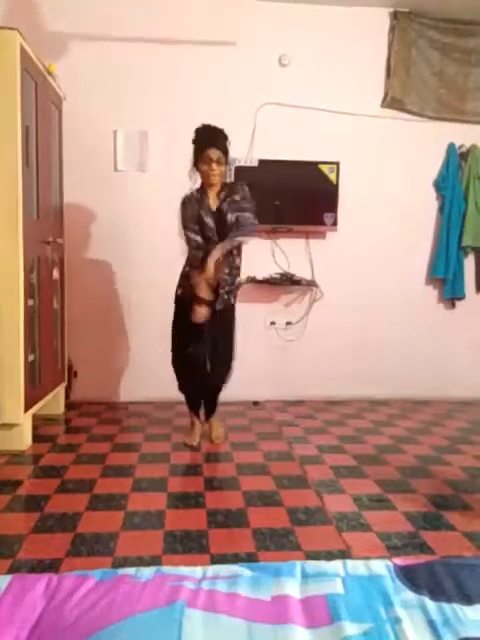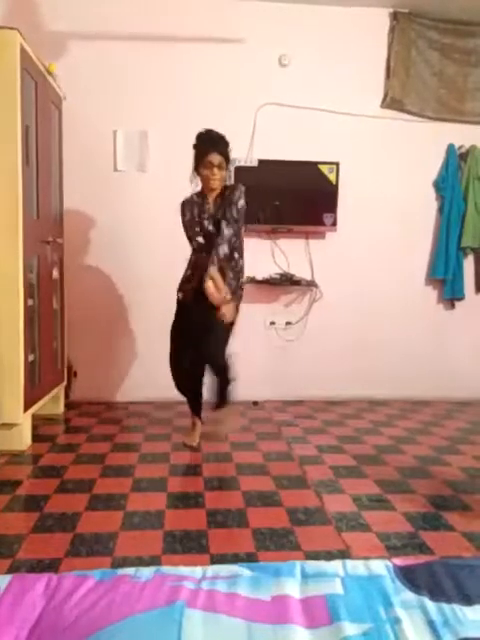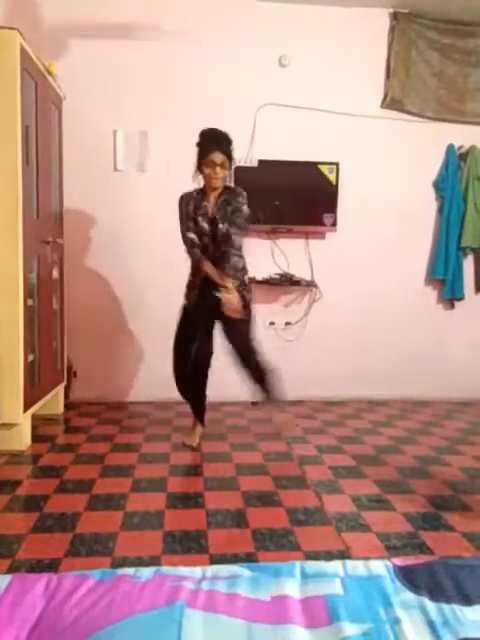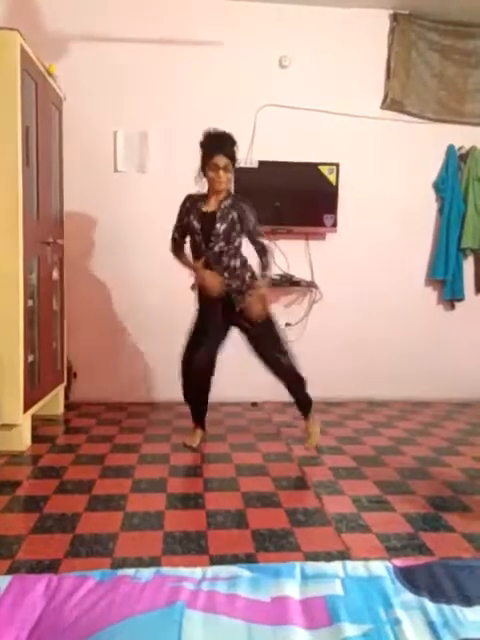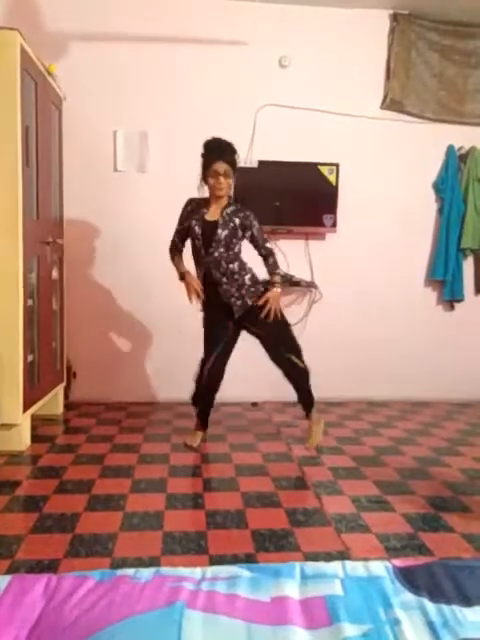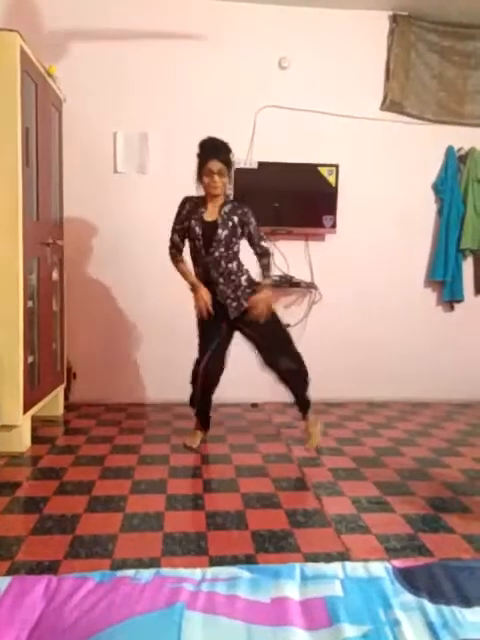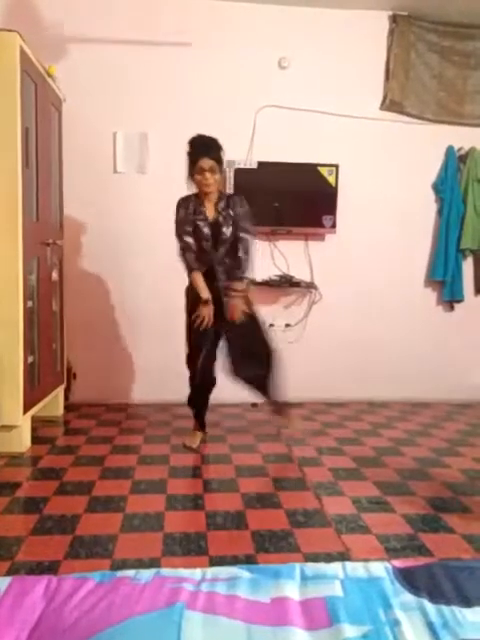
dt=0.1s
person 1, frame 1
left shoulder: (238, 193)
right shoulder: (191, 202)
left elbow: (246, 226)
right elbow: (193, 247)
left wrist: (217, 253)
right wrist: (201, 295)
left hip: (225, 286)
right hip: (194, 285)
left knee: (218, 357)
right knee: (188, 354)
left ankle: (211, 414)
right ankle: (195, 417)
person 1, frame 2
left shoulder: (236, 194)
right shoulder: (189, 205)
left elbow: (226, 234)
right elbow: (201, 250)
left wrist: (221, 283)
right wrist: (217, 291)
left hip: (227, 282)
right hip: (195, 286)
left knee: (212, 352)
right knee: (185, 355)
left ankle: (223, 404)
right ankle: (195, 418)
person 1, frame 3
left shoulder: (237, 198)
right shoulder: (188, 202)
left elbow: (235, 242)
right elbow: (193, 248)
left wrist: (231, 288)
right wrist: (221, 281)
left hip: (233, 286)
right hip: (202, 286)
left knee: (244, 350)
right knee: (189, 357)
right ankle: (198, 421)
person 1, frame 4
left shoulder: (239, 208)
right shoulder: (190, 204)
left elbow: (262, 249)
right elbow: (176, 247)
left wrist: (259, 290)
right wrist: (199, 270)
left hip: (243, 291)
right hip: (213, 296)
left knee: (274, 354)
right knee: (196, 361)
left ankle: (309, 416)
right ankle: (198, 425)
person 1, frame 5
left shoulder: (241, 215)
right shoulder: (191, 209)
left elbow: (267, 252)
right elbow: (175, 249)
left wrist: (276, 287)
right wrist: (185, 275)
left hip: (249, 296)
right hip: (217, 301)
left knee: (286, 352)
right knee: (211, 367)
left ankle: (312, 415)
right ankle: (200, 426)
person 1, frame 6
left shoulder: (239, 211)
right shoulder: (188, 206)
left elbow: (263, 251)
right elbow: (174, 250)
left wrist: (265, 288)
right wrist: (195, 285)
left hip: (243, 293)
right hip: (212, 295)
left knee: (280, 354)
right knee: (207, 365)
left ankle: (307, 415)
right ankle: (201, 427)
person 1, frame 7
left shoulder: (236, 204)
right shoulder: (186, 207)
left elbow: (243, 248)
right elbow: (189, 256)
left wrist: (237, 293)
right wrist: (204, 300)
left hip: (230, 292)
right hip: (200, 295)
left knee: (248, 361)
right knee: (200, 365)
right ankle: (198, 426)
